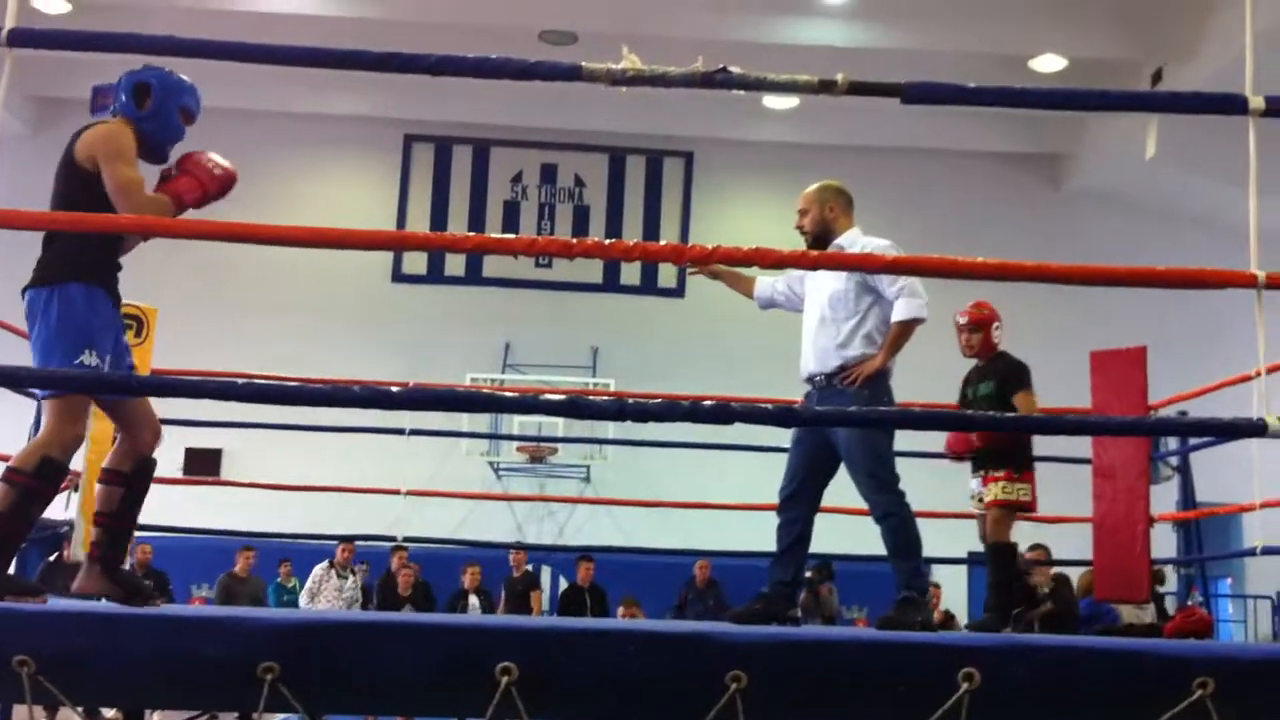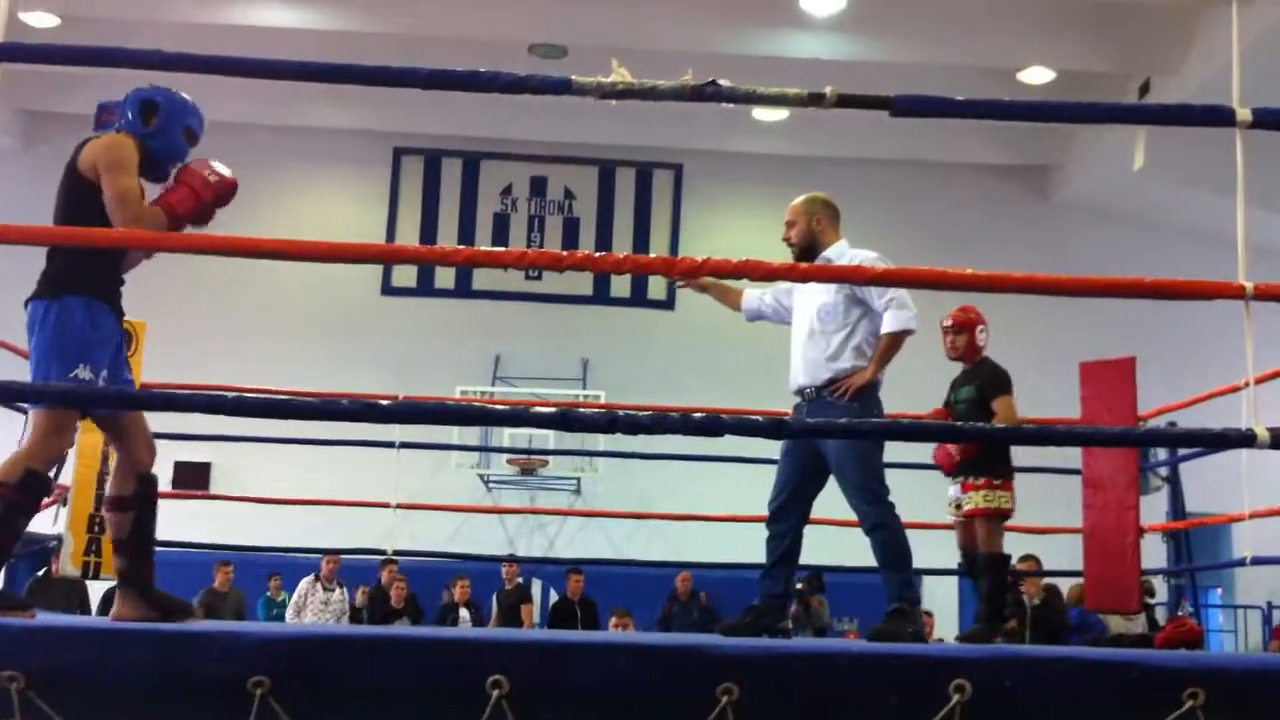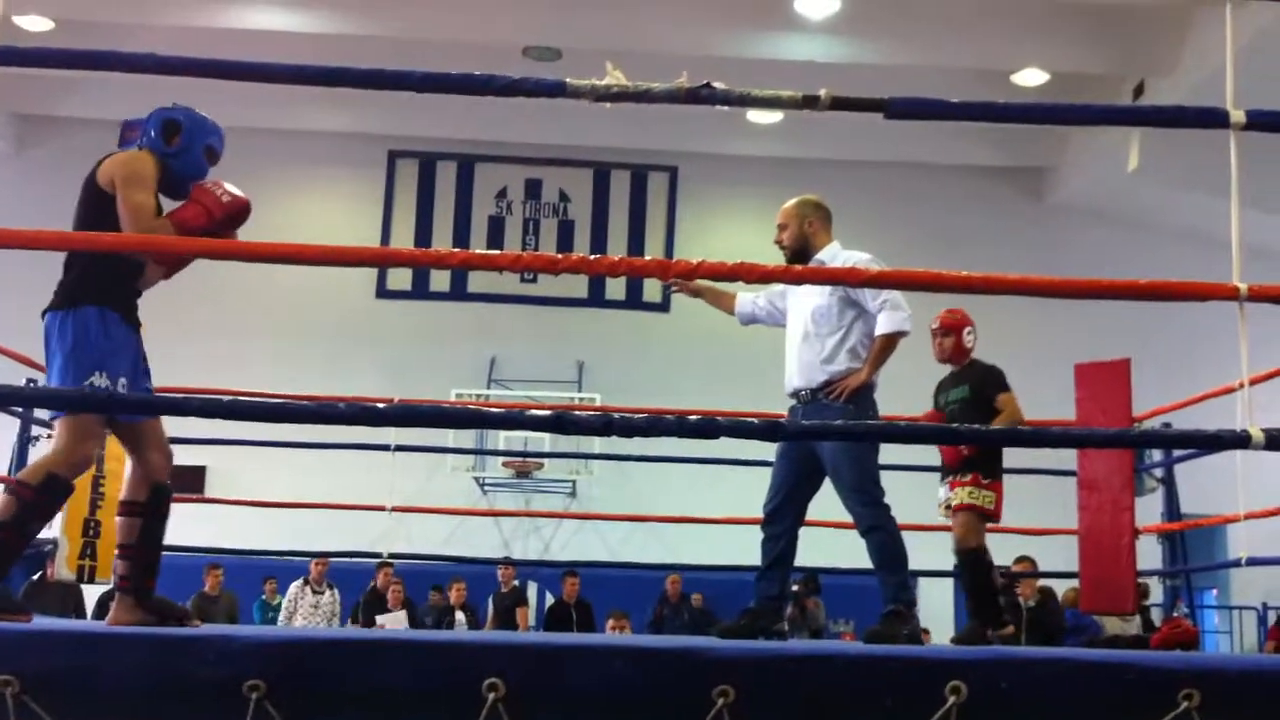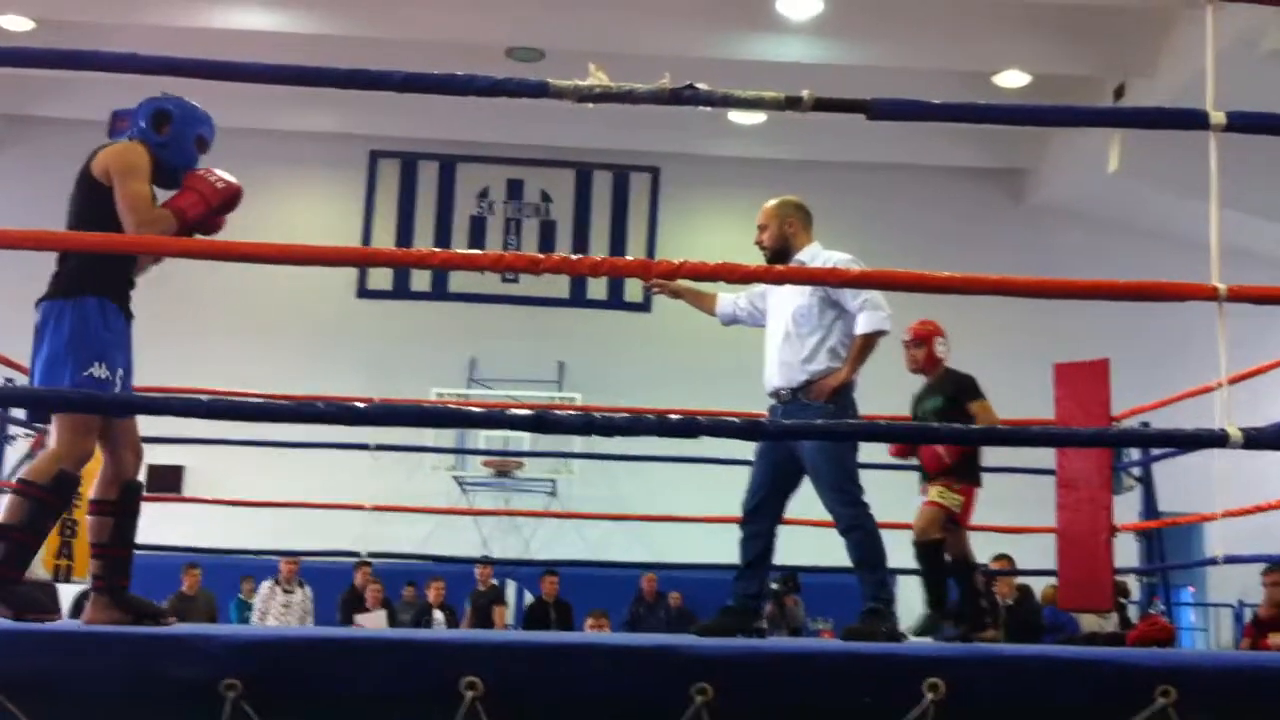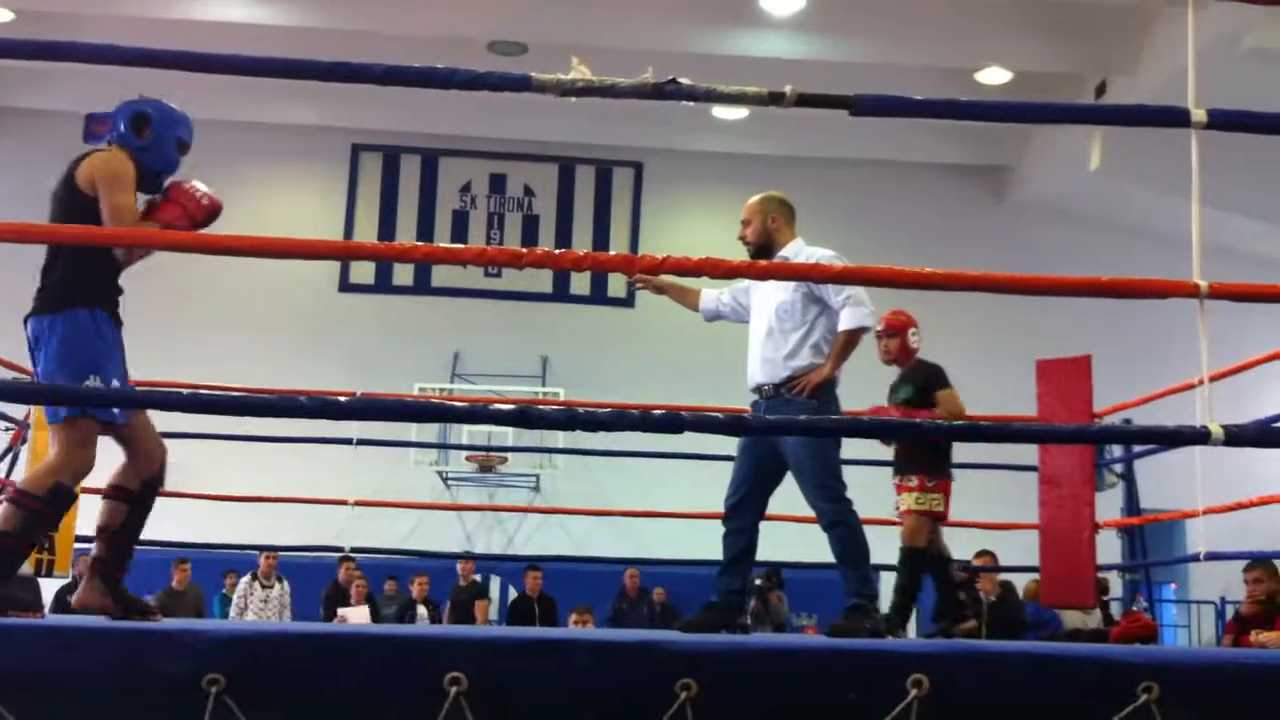
dt=0.2s
person 1, frame 1
left shoulder: (109, 149)
right shoulder: (110, 134)
right elbow: (136, 214)
left wrist: (170, 197)
right wrist: (188, 188)
left hip: (91, 300)
right hip: (70, 294)
left knee: (141, 429)
right knee: (63, 430)
left ankle: (102, 567)
person 1, frame 2
left shoulder: (114, 163)
right shoulder: (113, 146)
right elbow: (130, 226)
left wrist: (174, 214)
right wrist: (185, 198)
left hip: (95, 314)
right hip: (71, 307)
left knee: (137, 448)
right knee: (48, 441)
left ankle: (135, 590)
person 1, frame 3
left shoulder: (137, 183)
right shoulder: (133, 162)
right elbow: (139, 241)
left wrist: (197, 235)
right wrist: (199, 214)
left hip: (114, 326)
right hip: (88, 317)
left knee: (154, 457)
right knee: (74, 451)
left ankle: (133, 599)
person 1, frame 4
left shoulder: (127, 171)
right shoulder: (128, 153)
right elbow: (141, 230)
left wrist: (187, 224)
right wrist: (194, 202)
left hip: (100, 315)
right hip: (83, 309)
left knee: (124, 455)
right knee: (75, 445)
left ankle: (108, 597)
person 1, frame 5
left shoulder: (97, 177)
right shoulder: (111, 162)
right elbow: (124, 244)
left wrist: (162, 221)
right wrist: (176, 217)
left hip: (86, 323)
right hip: (75, 319)
left knee: (148, 453)
right knee: (73, 455)
left ankle: (102, 581)
person 2, frame 1
left shoulder: (872, 252)
right shoulder: (815, 272)
left elbow: (912, 302)
right elbow: (768, 291)
left wrist: (881, 357)
right wrist: (718, 272)
left hip: (856, 393)
right hip: (818, 396)
left knee: (882, 496)
right knee: (794, 498)
left ankle: (914, 600)
right ankle: (780, 595)
person 2, frame 2
left shoulder: (859, 264)
right shoulder: (803, 284)
left elbow: (901, 314)
right elbow: (755, 303)
left wrist: (871, 370)
right wrist: (706, 285)
left hip: (845, 406)
right hip: (807, 409)
left knee: (872, 508)
right knee: (783, 511)
left ankle: (905, 612)
right ankle: (770, 607)
person 2, frame 3
left shoulder: (852, 266)
right shoulder: (796, 286)
left elbow: (895, 315)
right elbow: (749, 307)
left wrist: (865, 371)
right wrist: (698, 290)
left hip: (841, 408)
right hip: (802, 411)
left knee: (868, 510)
right knee: (779, 513)
left ankle: (901, 613)
right ankle: (766, 609)
person 2, frame 4
left shoulder: (833, 266)
right shoulder: (776, 287)
left elbow: (875, 314)
right elbow: (730, 308)
left wrist: (845, 372)
right wrist: (679, 291)
left hip: (820, 407)
right hip: (783, 411)
left knee: (847, 509)
right knee: (757, 512)
left ankle: (880, 612)
right ankle: (745, 608)
person 2, frame 5
left shoulder: (816, 262)
right shoulder: (759, 283)
left elbow: (858, 311)
right elbow: (713, 304)
left wrist: (828, 368)
right wrist: (663, 286)
left hip: (803, 403)
right hip: (766, 406)
left knee: (830, 505)
right knee: (740, 508)
left ankle: (863, 607)
right ankle: (728, 604)
person 3, frame 1
left shoulder: (1011, 368)
right shoulder: (970, 378)
left elbow: (1029, 414)
left wrist: (981, 435)
right wrist: (958, 442)
left hip: (1010, 465)
right hip: (984, 468)
left knee: (996, 532)
right knee: (990, 537)
left ankle: (997, 612)
right ankle: (1023, 600)
person 3, frame 2
left shoulder: (992, 374)
right shoulder: (957, 382)
left elbow: (1008, 420)
left wrist: (962, 447)
right wrist: (938, 426)
left hip: (990, 472)
right hip: (963, 474)
left knee: (988, 545)
right knee: (968, 547)
left ankle: (989, 622)
right ankle: (996, 615)
person 3, frame 3
left shoulder: (986, 374)
right shoulder: (943, 386)
left elbow: (1014, 416)
left wrist: (972, 442)
right wrist: (931, 428)
left hip: (981, 471)
right hip: (953, 474)
left knee: (966, 538)
right knee: (967, 544)
left ankle: (981, 619)
right ankle: (996, 619)
person 3, frame 4
left shoulder: (960, 382)
right shoulder: (921, 397)
left elbow: (990, 422)
right elbow: (916, 444)
left wrist: (952, 449)
right wrist: (903, 446)
left hip: (958, 477)
right hip: (933, 480)
left knee: (924, 530)
right knee: (957, 550)
left ankle: (938, 609)
right ankle: (976, 623)
person 3, frame 5
left shoulder: (929, 372)
right shoulder: (897, 385)
left elbow: (956, 412)
left wrist: (909, 419)
left hip: (929, 471)
right hip: (907, 473)
left knee: (912, 537)
right knee: (931, 542)
left ankle: (897, 617)
right ankle: (953, 615)
